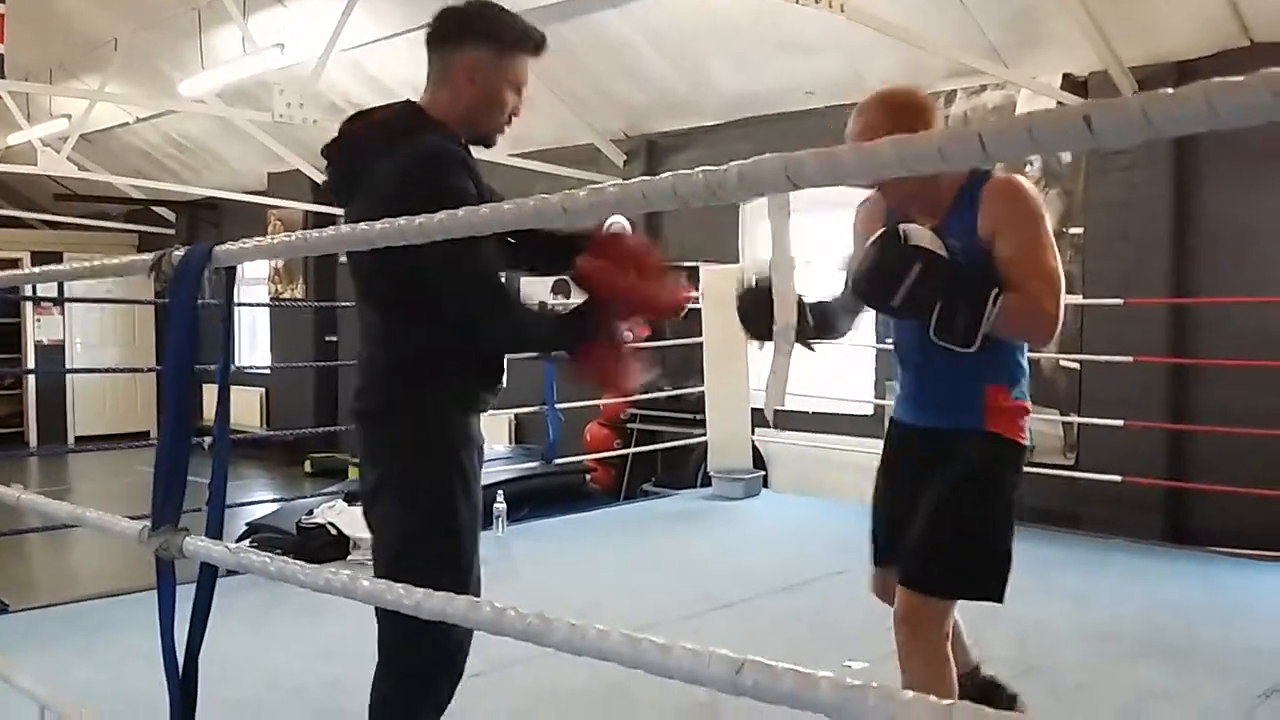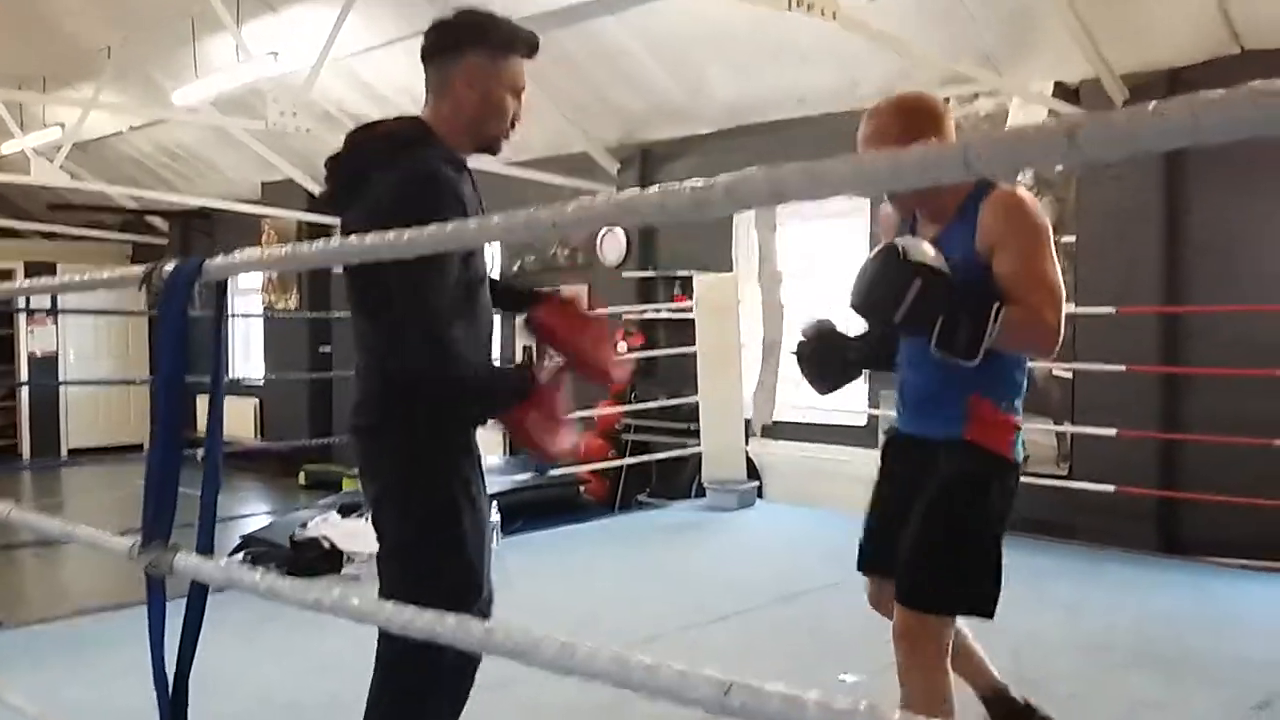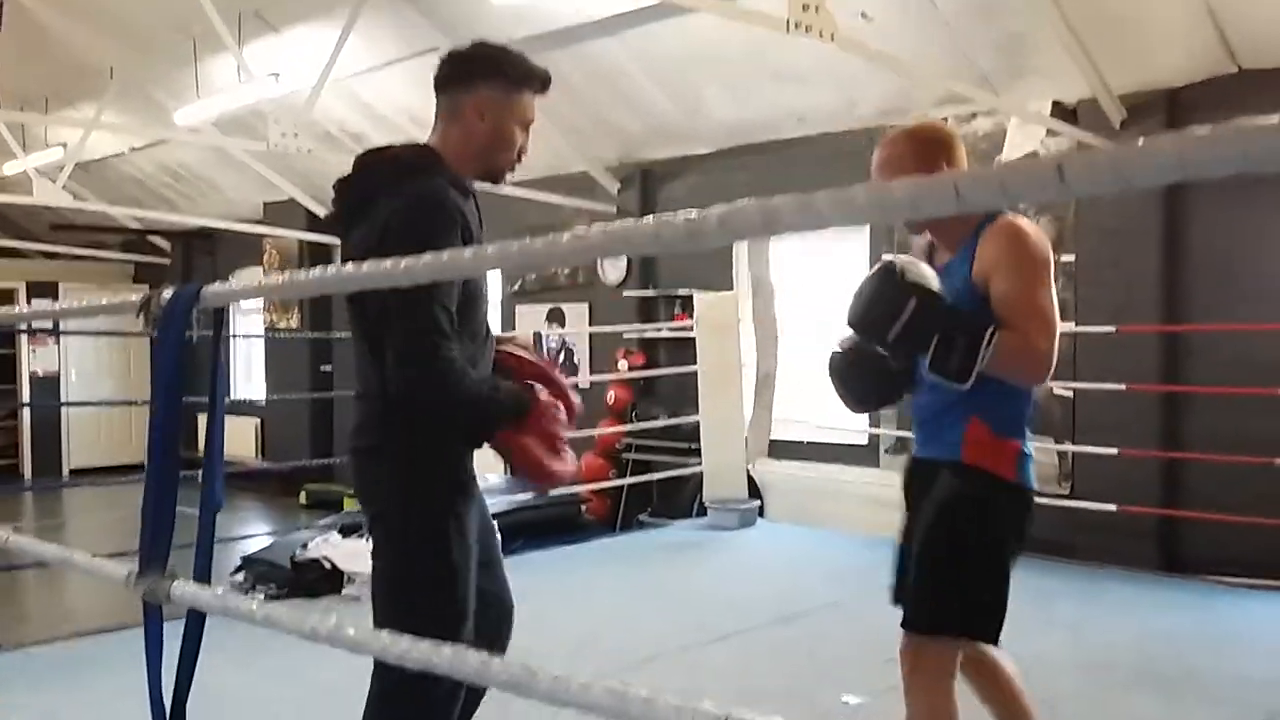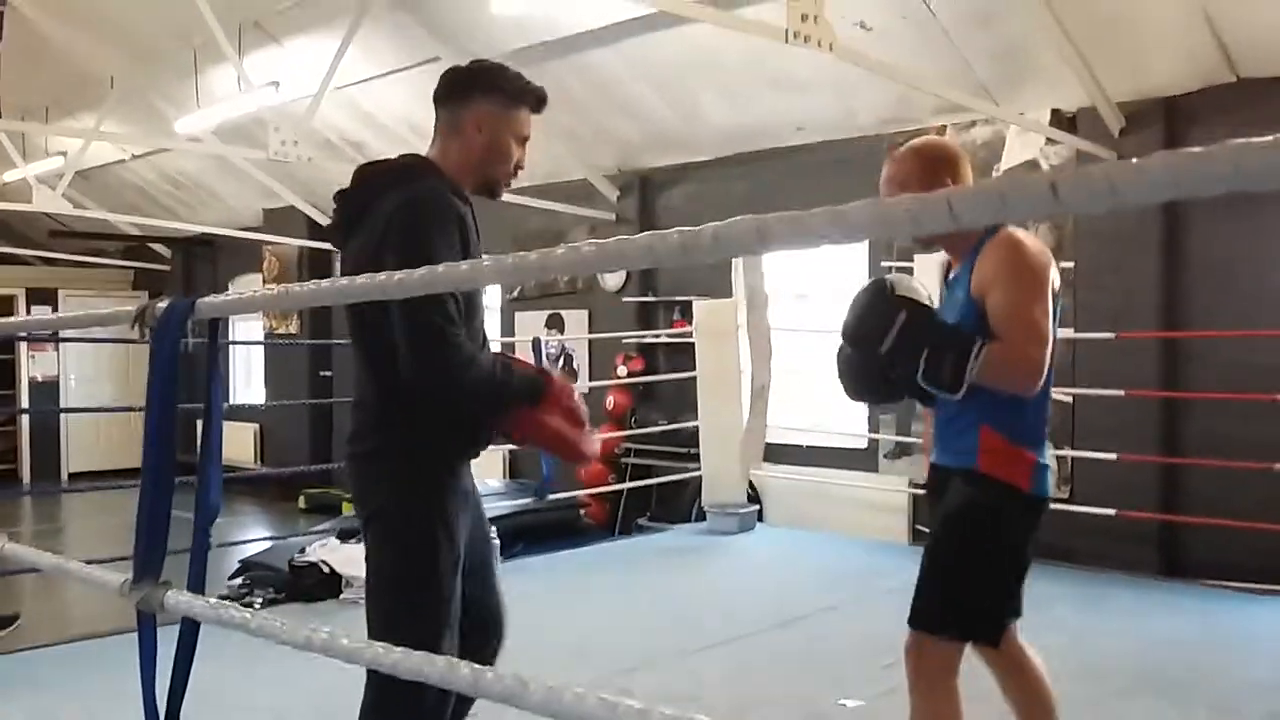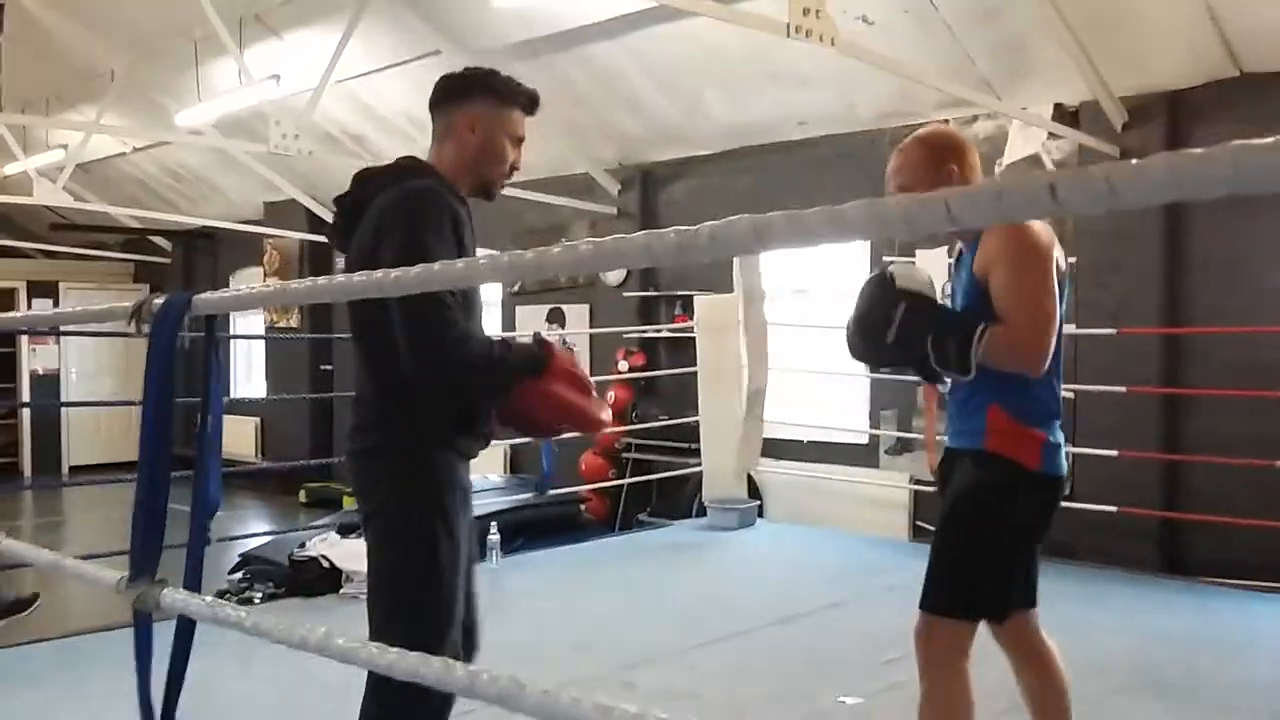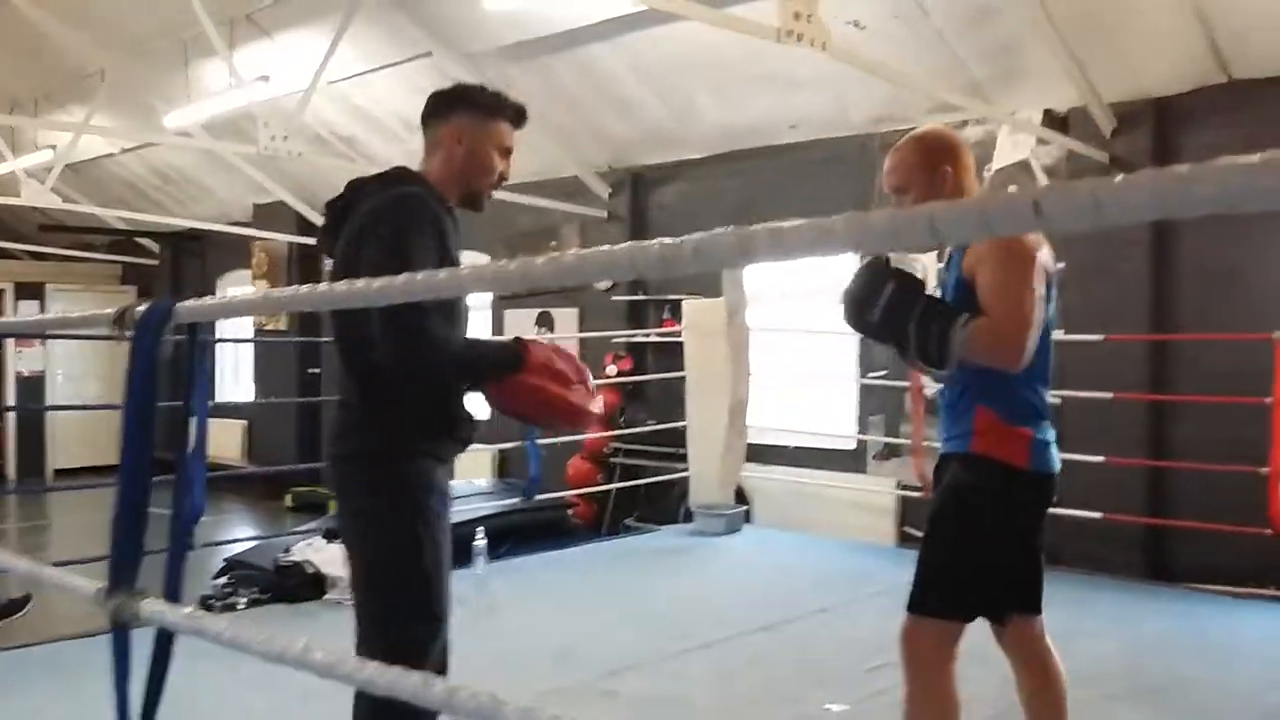
dt=0.1s
person 1, frame 1
left shoulder: (424, 153)
right shoulder: (426, 169)
left elbow: (510, 236)
right elbow: (490, 314)
left wrist: (592, 248)
right wrist: (584, 325)
left hip: (423, 413)
right hip: (422, 419)
left knee: (434, 613)
right knee: (431, 623)
person 1, frame 2
left shoulder: (424, 171)
right shoulder: (420, 185)
right elbow: (428, 352)
left wrist: (532, 300)
right wrist: (523, 388)
left hip: (430, 433)
right hip: (420, 437)
left knee: (458, 619)
right knee: (432, 637)
person 1, frame 3
left shoulder: (434, 196)
right shoulder: (425, 208)
right elbow: (427, 370)
left wrist: (496, 362)
right wrist: (518, 403)
left hip: (429, 456)
right hip: (417, 462)
left knee: (486, 622)
person 1, frame 4
left shoulder: (427, 207)
right shoulder: (423, 213)
right elbow: (438, 365)
left wrist: (509, 381)
right wrist: (533, 384)
left hip: (430, 460)
right hip: (411, 465)
left knee: (479, 632)
person 1, frame 5
left shoulder: (427, 205)
right shoulder: (419, 209)
right elbow: (437, 351)
left wrist: (504, 368)
right wrist: (533, 358)
left hip: (428, 458)
right hip: (411, 463)
left knee: (448, 643)
right knee: (416, 658)
person 1, frame 6
left shoulder: (423, 219)
right shoulder: (405, 213)
right elbow: (412, 351)
left wrist: (502, 365)
right wrist: (514, 358)
left hip: (411, 461)
right hip: (391, 465)
left knee: (410, 655)
right knee: (405, 662)
person 2, frame 1
left shoulder: (1003, 199)
right shoulder: (876, 215)
left elbow: (1043, 321)
right elbow: (850, 308)
left wrist: (944, 292)
right wrist: (804, 316)
left hip: (981, 433)
right hip: (912, 426)
left knee: (918, 613)
right knee: (892, 585)
right ankle: (973, 689)
person 2, frame 2
left shoulder: (1004, 210)
right shoulder: (898, 219)
left elbow: (1044, 334)
left wrist: (940, 306)
right wrist: (859, 349)
left hip: (975, 443)
right hip: (915, 437)
left knee: (918, 626)
right knee: (887, 593)
person 2, frame 3
left shoulder: (1007, 241)
right shoulder: (929, 247)
left elbow: (1035, 362)
left wrist: (936, 329)
right wrist: (894, 373)
left hip: (982, 470)
right hip: (934, 462)
left knee: (925, 652)
right knee: (945, 639)
person 2, frame 4
left shoulder: (1009, 251)
right shoulder: (961, 261)
left elbow: (1024, 370)
left wrist: (925, 344)
right wrist: (906, 373)
left hip: (998, 477)
right hip: (965, 470)
left knee: (929, 652)
right knee: (992, 636)
person 2, frame 5
left shoulder: (1014, 236)
right shoulder: (974, 245)
left elbow: (1031, 351)
left wrist: (932, 330)
right wrist: (918, 347)
left hip: (1009, 458)
right hip: (978, 453)
left knee: (939, 637)
right knee: (1015, 622)
person 2, frame 6
left shoulder: (1004, 236)
right shoulder: (969, 245)
left elbow: (1008, 348)
left wrist: (916, 314)
right wrist: (907, 327)
left hip: (997, 458)
right hip: (991, 457)
left knee: (925, 639)
right knee: (1020, 630)
